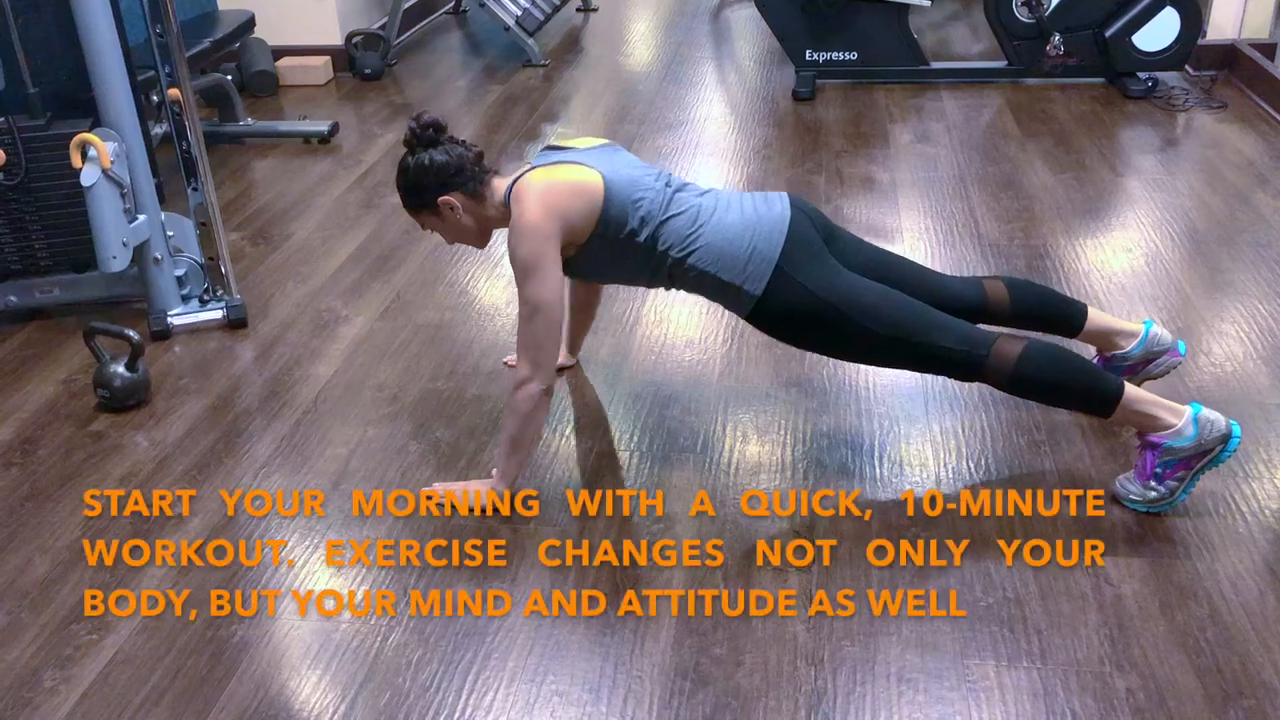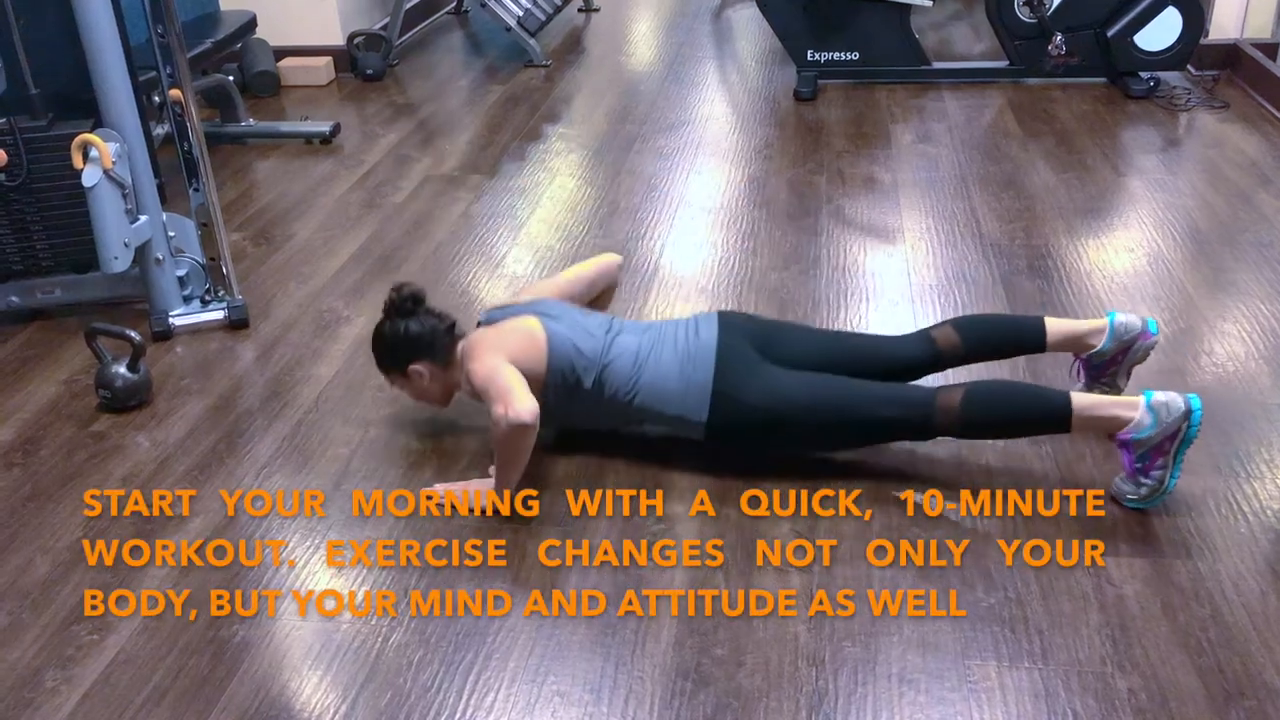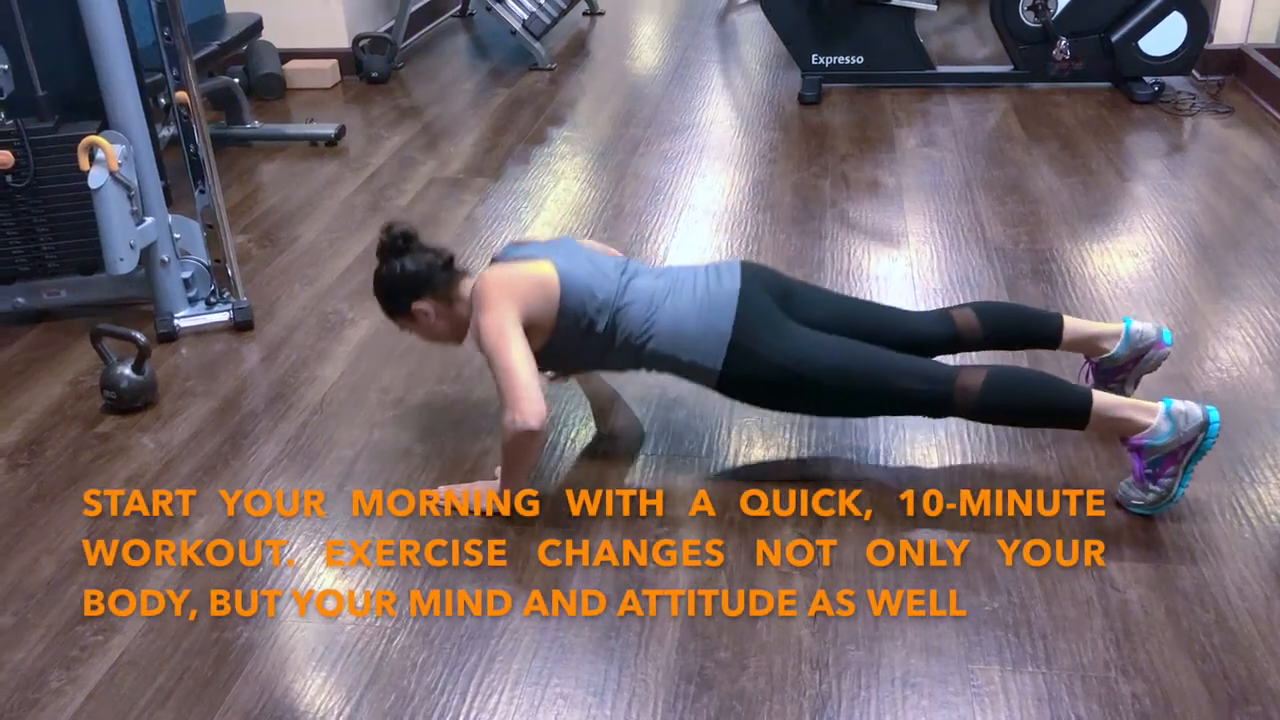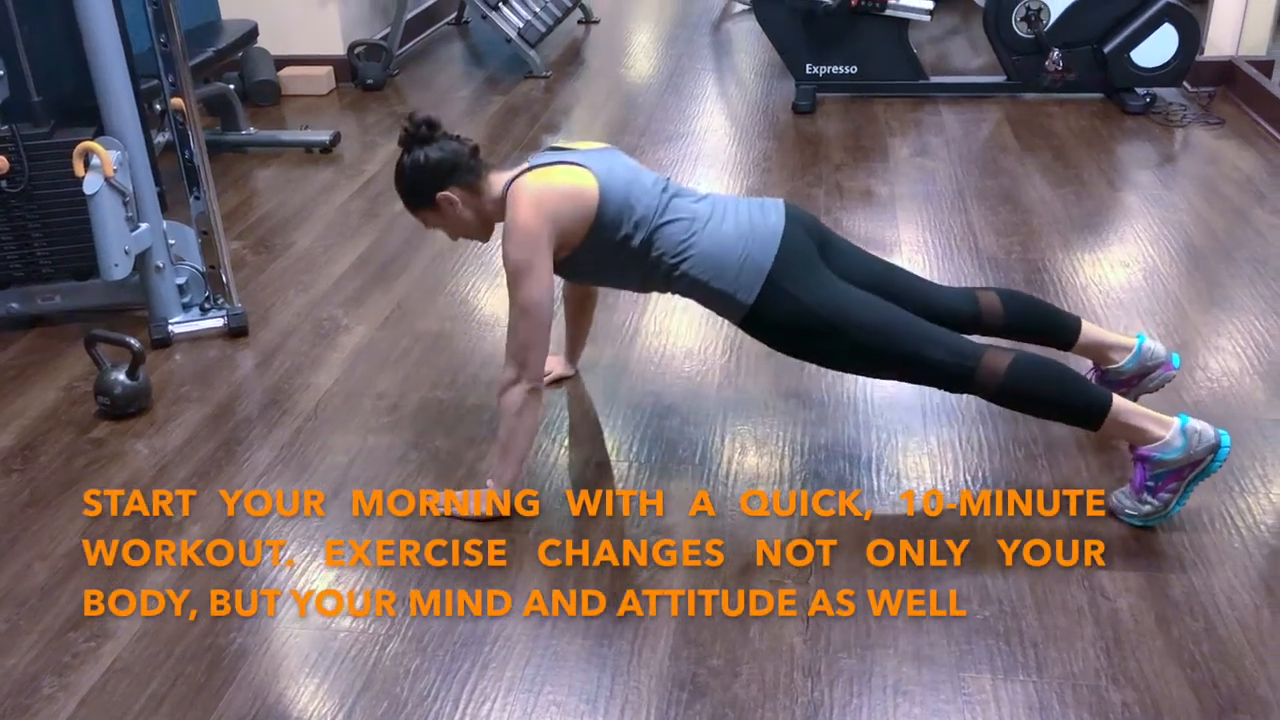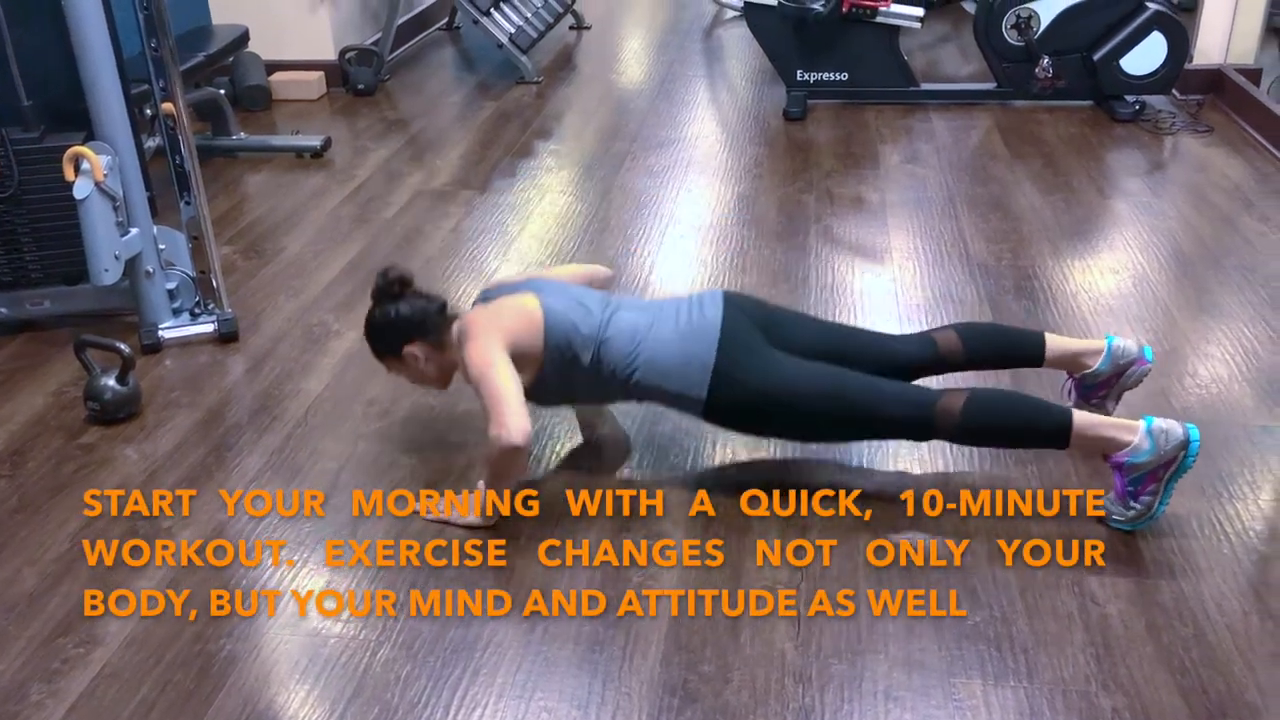
dt=0.5s
person 1, frame 1
left shoulder: (528, 213)
right shoulder: (553, 160)
left elbow: (533, 377)
left wrist: (501, 485)
right wrist: (569, 344)
left hip: (766, 275)
right hip: (775, 222)
left knee: (960, 348)
right knee: (956, 299)
left ankle: (1180, 426)
right ankle: (1131, 338)
person 1, frame 2
left shoulder: (480, 359)
right shoulder: (514, 311)
left elbow: (520, 418)
right elbow: (612, 261)
left wrist: (500, 489)
left hip: (720, 395)
right hip: (714, 336)
left knee: (915, 409)
right knee: (907, 356)
left ankle: (1140, 416)
right ankle: (1103, 332)
person 1, frame 3
left shoulder: (490, 306)
right shoulder: (516, 258)
left elbow: (529, 421)
left wrist: (505, 490)
left hip: (735, 346)
right hip: (736, 289)
left knee: (928, 386)
right knee: (926, 331)
left ankle: (1159, 426)
right ankle: (1117, 338)
person 1, frame 4
left shoulder: (524, 218)
right shoulder: (549, 164)
left elbow: (521, 381)
left wrist: (498, 496)
right wrist: (570, 358)
left hip: (759, 282)
right hip: (772, 229)
left knee: (950, 361)
right knee: (949, 309)
left ankle: (1171, 441)
right ankle: (1125, 353)
person 1, frame 5
left shoulder: (480, 346)
right shoulder: (506, 295)
left elbow: (514, 435)
right elbow: (599, 272)
left wrist: (490, 504)
left hip: (719, 381)
right hip: (718, 322)
left knee: (910, 411)
right knee: (905, 354)
left ankle: (1138, 440)
right ankle: (1099, 354)
